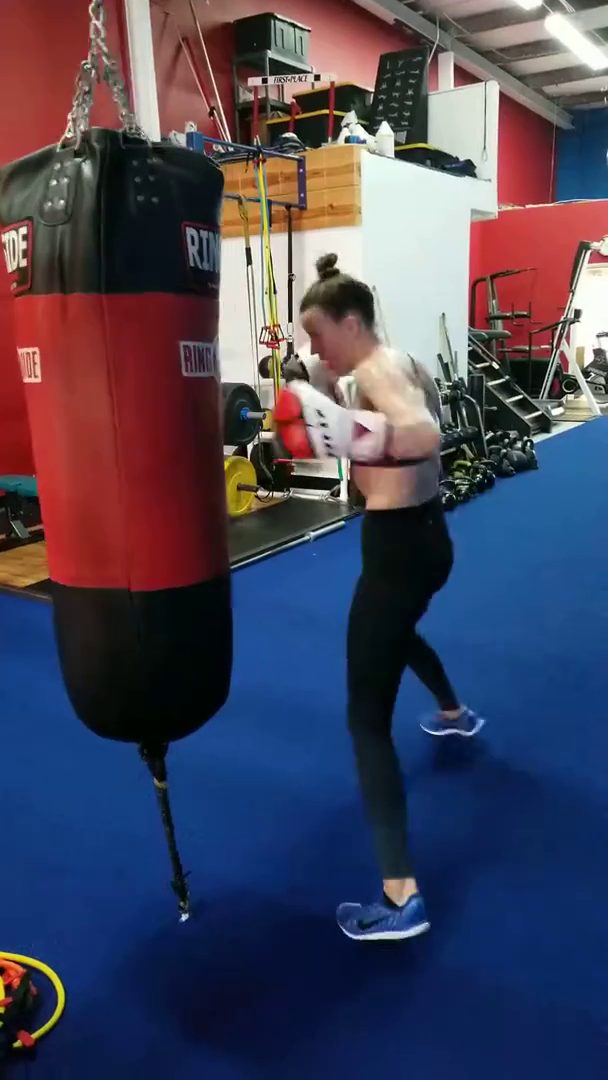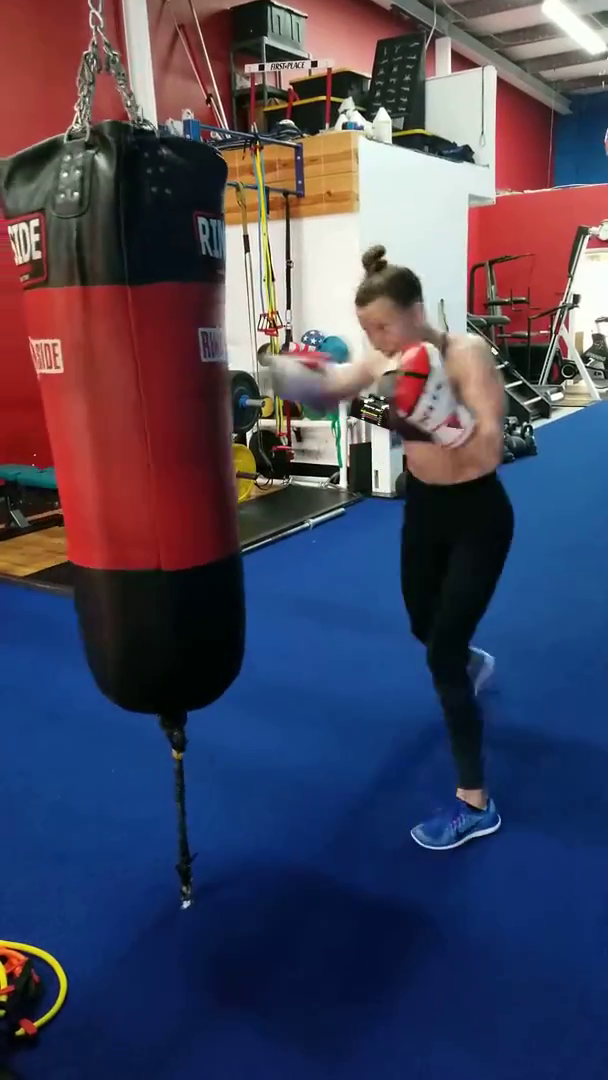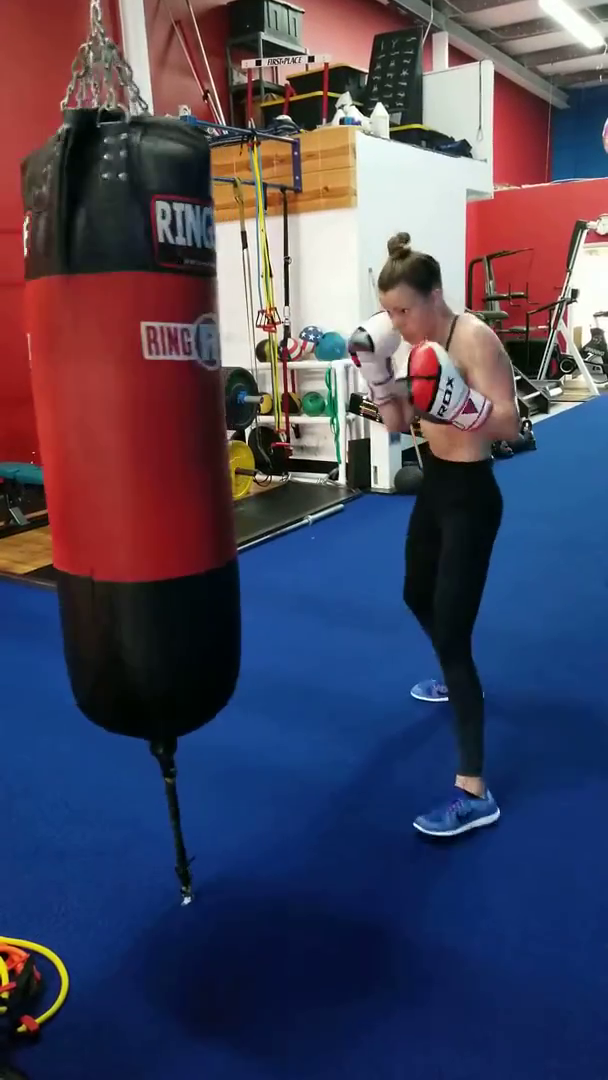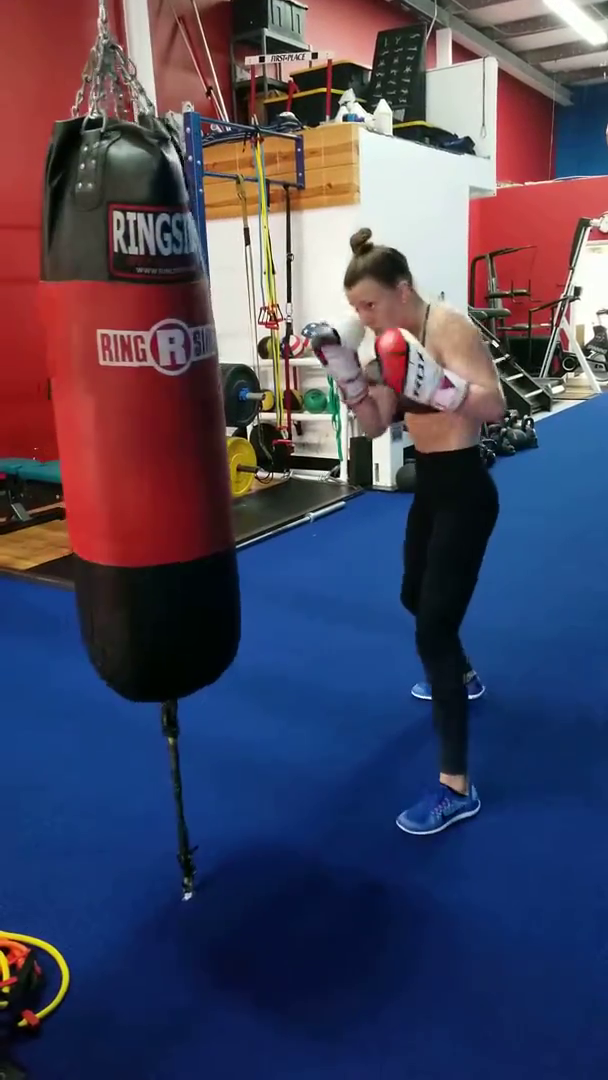
dt=0.5s
person 1, frame 1
left shoulder: (378, 370)
right shoulder: (396, 368)
left elbow: (423, 438)
left wrist: (334, 426)
right wrist: (318, 385)
left hip: (397, 551)
right hip: (428, 539)
left knee: (367, 718)
right knee: (397, 633)
left ankle: (400, 896)
right ankle: (456, 714)
person 1, frame 2
left shoulder: (466, 354)
right shoulder: (387, 353)
left elbow: (491, 453)
right elbow: (335, 385)
left hip: (481, 515)
right hip: (425, 509)
left knee: (441, 659)
right knee: (425, 624)
left ankle: (474, 801)
right ankle: (472, 663)
person 1, frame 3
left shoulder: (473, 337)
right shoulder: (419, 341)
left elbow: (510, 426)
right elbow: (399, 423)
left wrist: (451, 396)
right wrist: (375, 369)
left hip: (469, 495)
right hip: (434, 485)
left knee: (451, 632)
right knee: (418, 596)
left ankle: (473, 791)
right ankle: (456, 680)
person 1, frame 4
left shoulder: (449, 324)
right shoulder: (396, 339)
left elbow: (492, 406)
right elbow: (374, 424)
left wrist: (426, 372)
right wrist: (344, 366)
left hip: (463, 489)
right hip: (431, 484)
left knee: (433, 633)
right knee: (417, 597)
left ankle: (456, 787)
right ankle: (464, 679)
